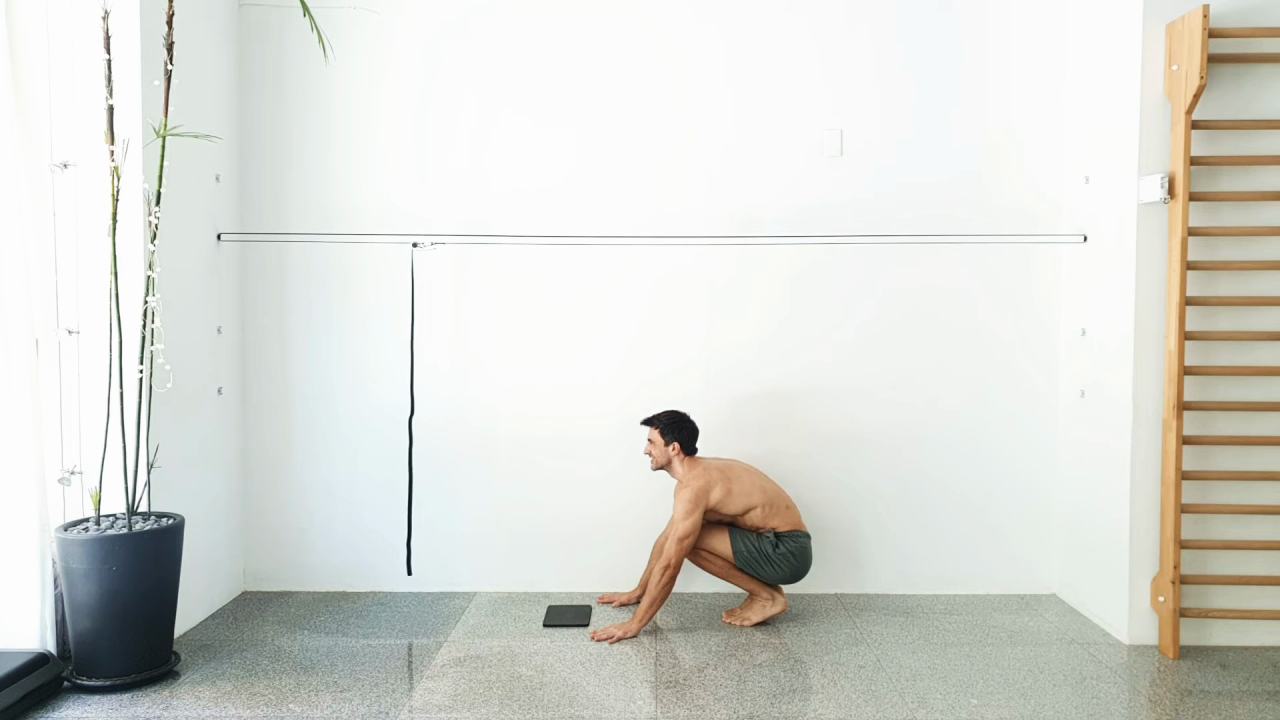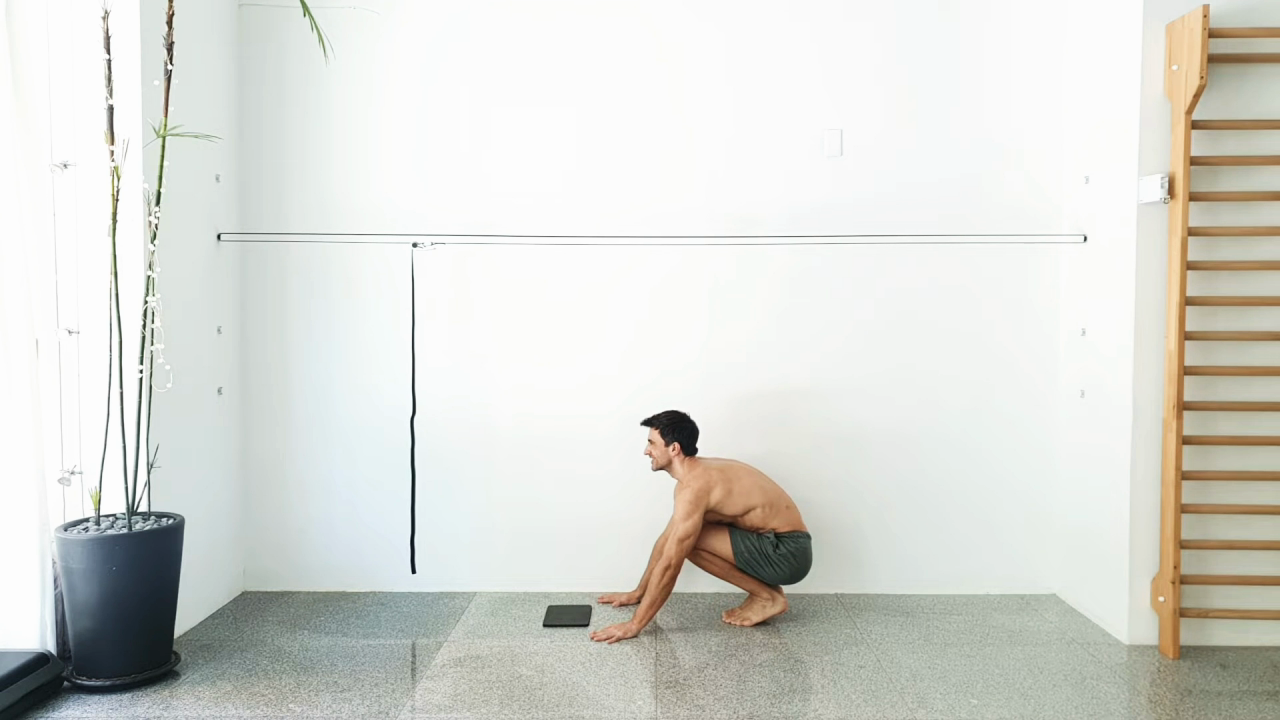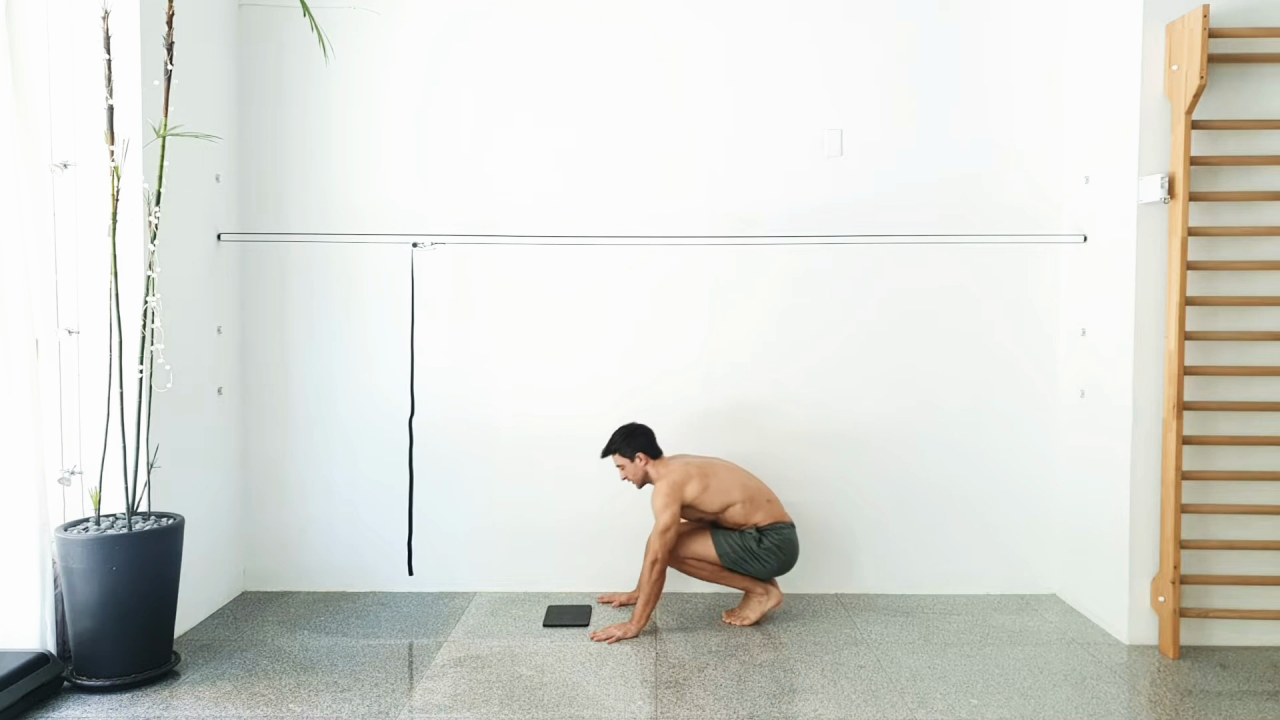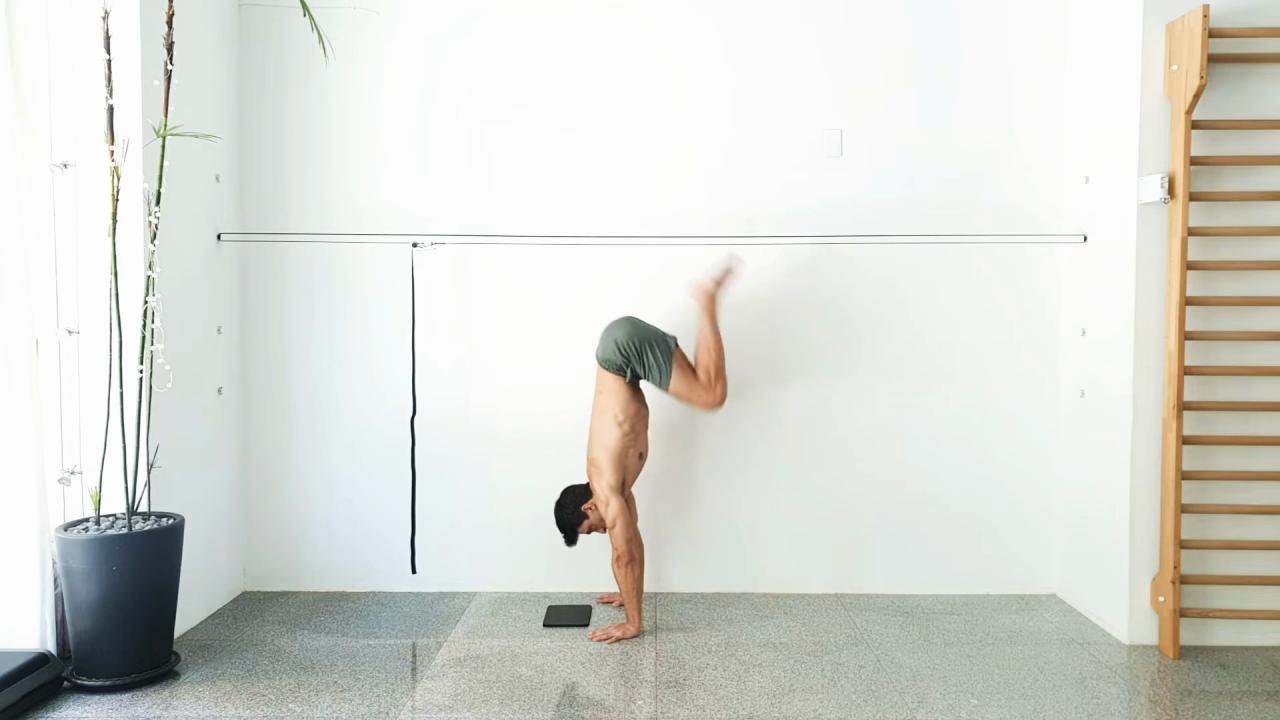
dt=1s
person 1, frame 1
left shoulder: (693, 486)
right shoulder: (700, 472)
left elbow: (669, 563)
right elbow: (666, 541)
left wrist: (635, 624)
right wrist: (637, 592)
left hip: (786, 552)
right hip: (779, 546)
left knee: (688, 541)
right knee: (683, 540)
left ankle: (766, 597)
right ankle: (764, 589)
person 1, frame 2
left shoulder: (694, 487)
right shoulder: (699, 473)
left elbow: (670, 564)
right elbow: (666, 541)
left wrist: (635, 624)
right wrist: (638, 593)
left hip: (786, 552)
right hip: (777, 545)
left knee: (688, 542)
right knee: (682, 540)
left ankle: (766, 597)
right ankle: (764, 589)
person 1, frame 3
left shoulder: (667, 485)
right shoulder: (675, 468)
left elbow: (657, 558)
right elbow: (657, 540)
left wrist: (636, 624)
right wrist: (638, 592)
left hip: (773, 543)
right hip: (765, 533)
left knee: (674, 549)
right knee: (669, 539)
left ankle: (761, 591)
right ankle: (759, 584)
person 1, frame 4
left shoulder: (606, 492)
right shoulder: (608, 485)
left elbow: (624, 557)
right elbow: (630, 544)
left wrist: (633, 623)
right wrist: (628, 593)
left ankle: (705, 300)
